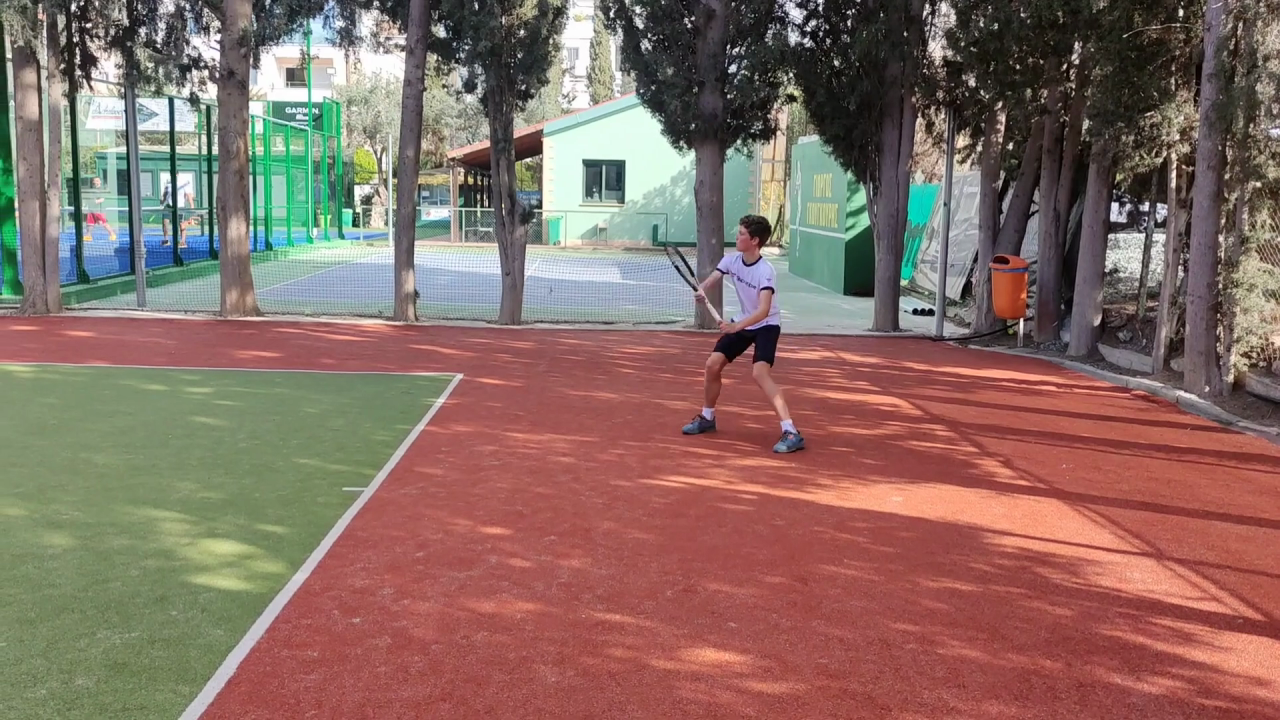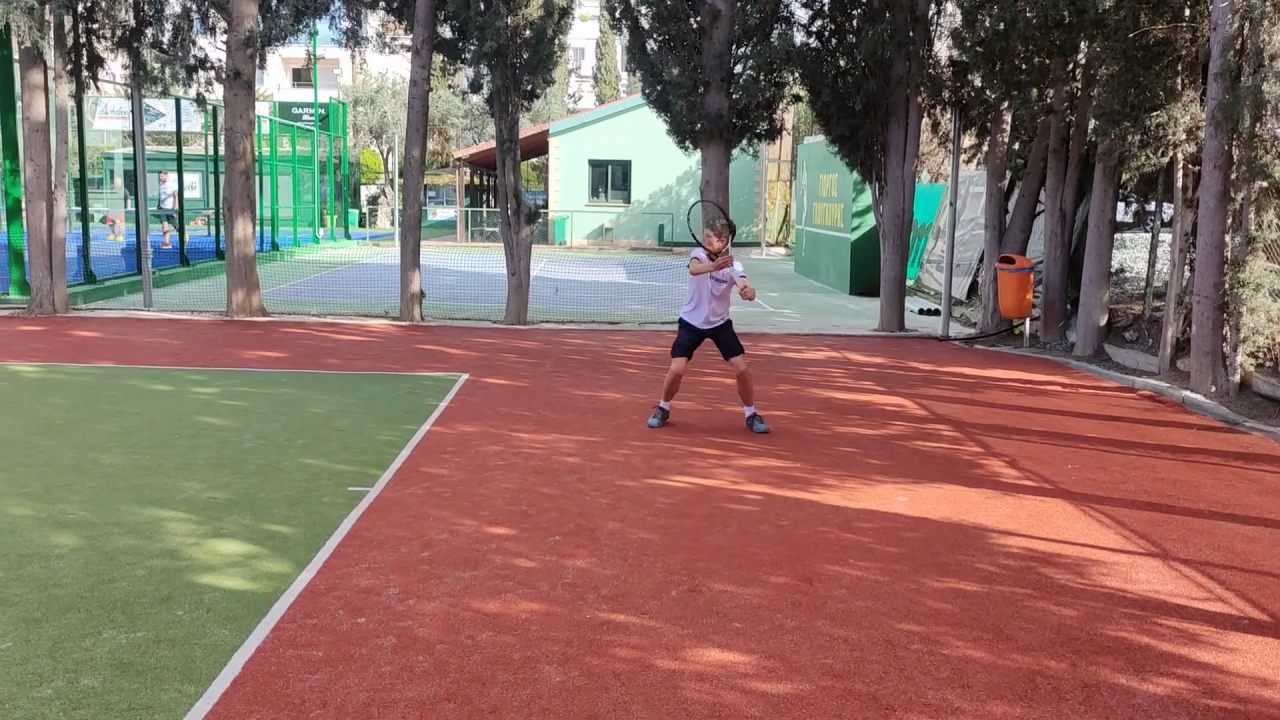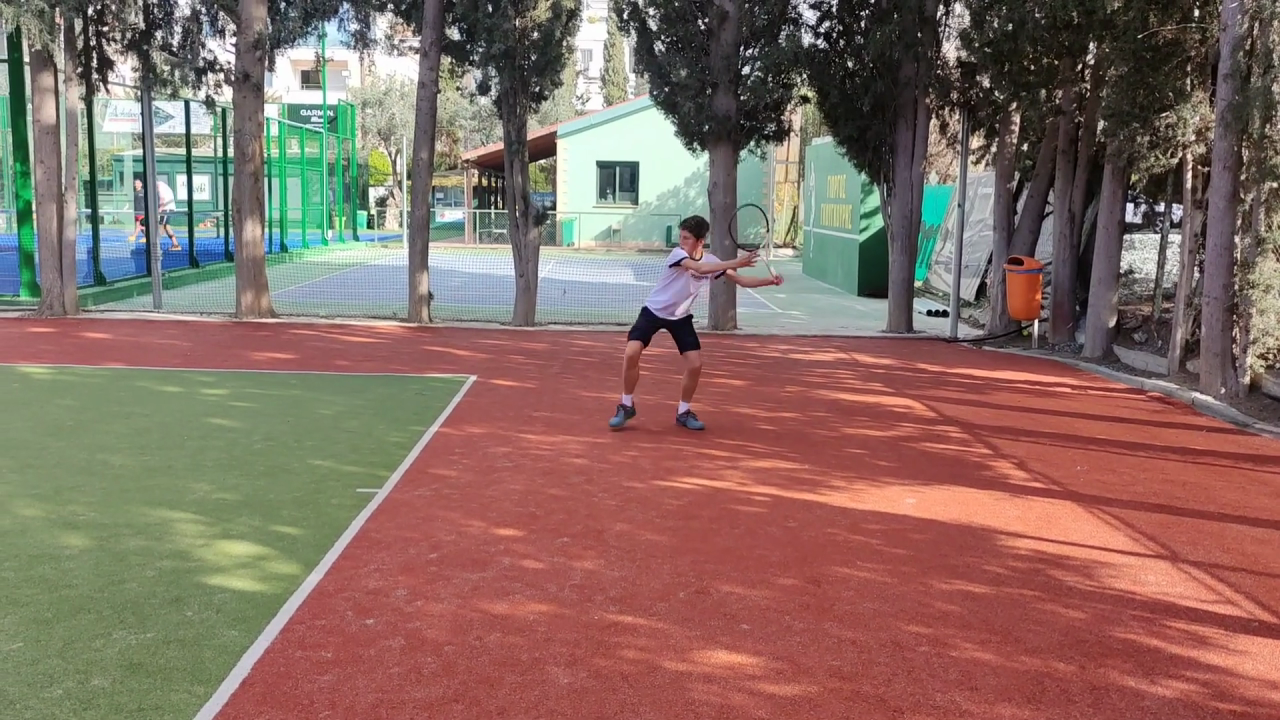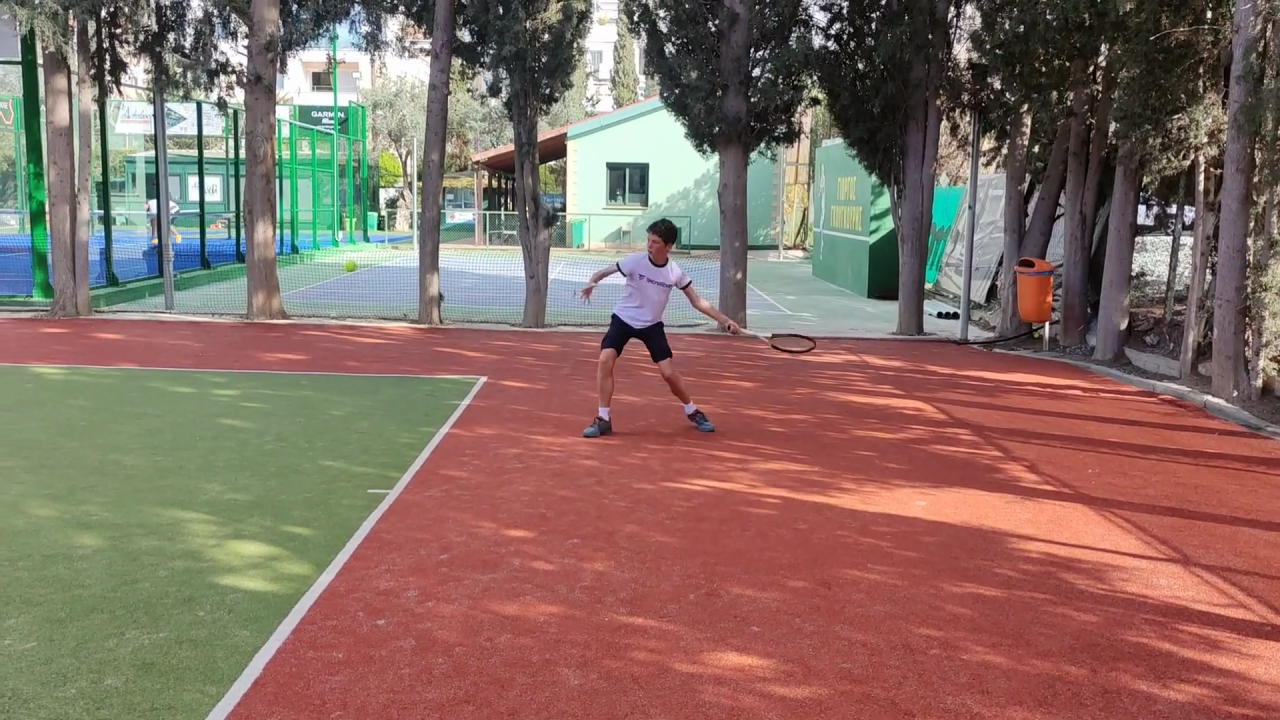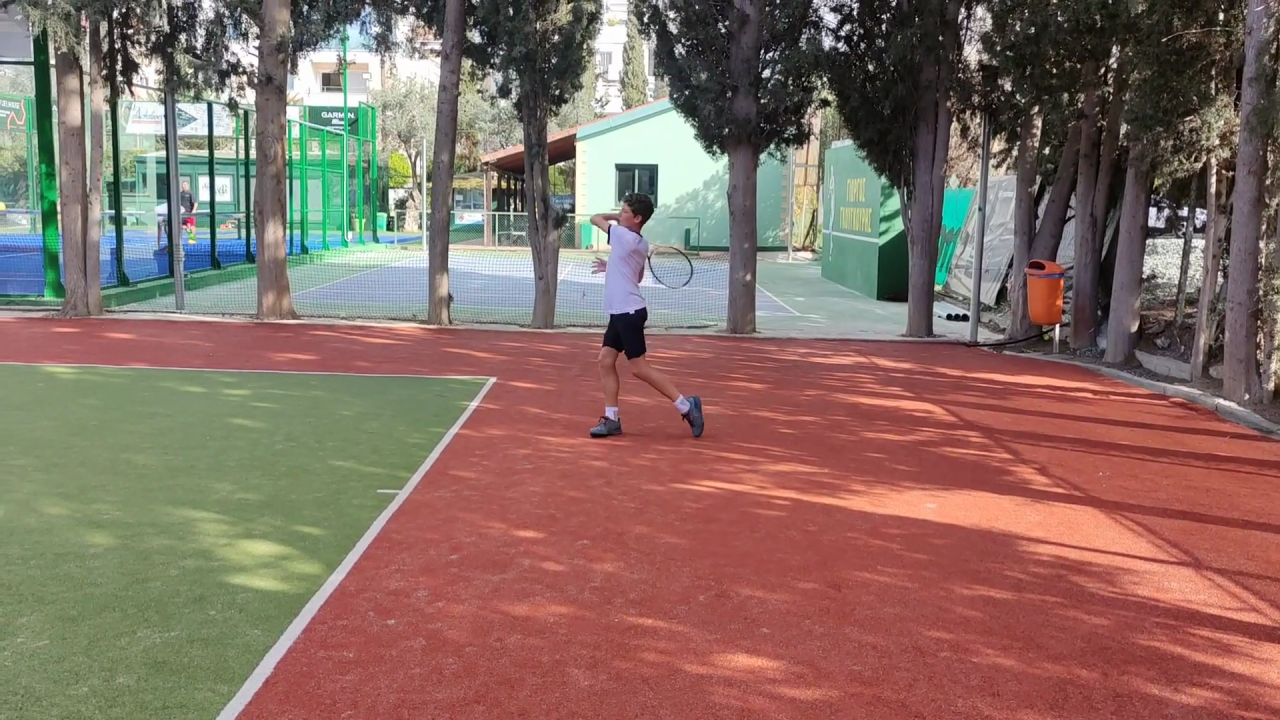
dt=0.4s
person 1, frame 1
left shoulder: (765, 271)
right shoulder: (731, 259)
left elbow: (764, 310)
right elbow: (711, 279)
left wrist: (738, 326)
right wrist: (702, 291)
left hip: (766, 327)
right hip: (738, 325)
left knee: (760, 374)
right knee: (712, 365)
left ankle: (791, 433)
right ankle: (707, 418)
person 1, frame 2
left shoulder: (734, 267)
right shoulder: (699, 255)
left elbow: (744, 288)
right elbow: (694, 269)
left wrist: (748, 293)
right wrist: (714, 266)
left hip: (720, 323)
right hip: (691, 322)
left knee: (741, 369)
right knee: (676, 370)
left ankle: (751, 414)
right ankle: (663, 408)
person 1, frame 3
left shoulder: (710, 261)
right shoulder: (678, 254)
left elbow: (741, 281)
right elbow: (699, 268)
left wrist: (770, 281)
right wrist: (735, 263)
left hip: (680, 316)
right hip: (653, 311)
left knee: (694, 365)
right knee: (631, 353)
left ankle: (683, 411)
right ankle: (626, 405)
person 1, frame 4
left shoulder: (675, 272)
right shoulder: (635, 260)
left elbow: (697, 300)
right elbow: (607, 270)
left wrist: (724, 320)
right wrist: (592, 282)
left hip: (650, 324)
right hip: (623, 319)
left knee: (668, 371)
right knee: (605, 361)
left ankle: (692, 411)
right ankle: (603, 419)
person 1, frame 5
left shoulder: (620, 233)
right shoulder: (642, 244)
left elbow: (596, 219)
left wrist: (613, 216)
right wrist: (610, 267)
left hip: (628, 311)
right hip: (622, 311)
left knee: (640, 367)
right knee: (605, 361)
left ankle: (686, 406)
right ankle: (612, 419)
